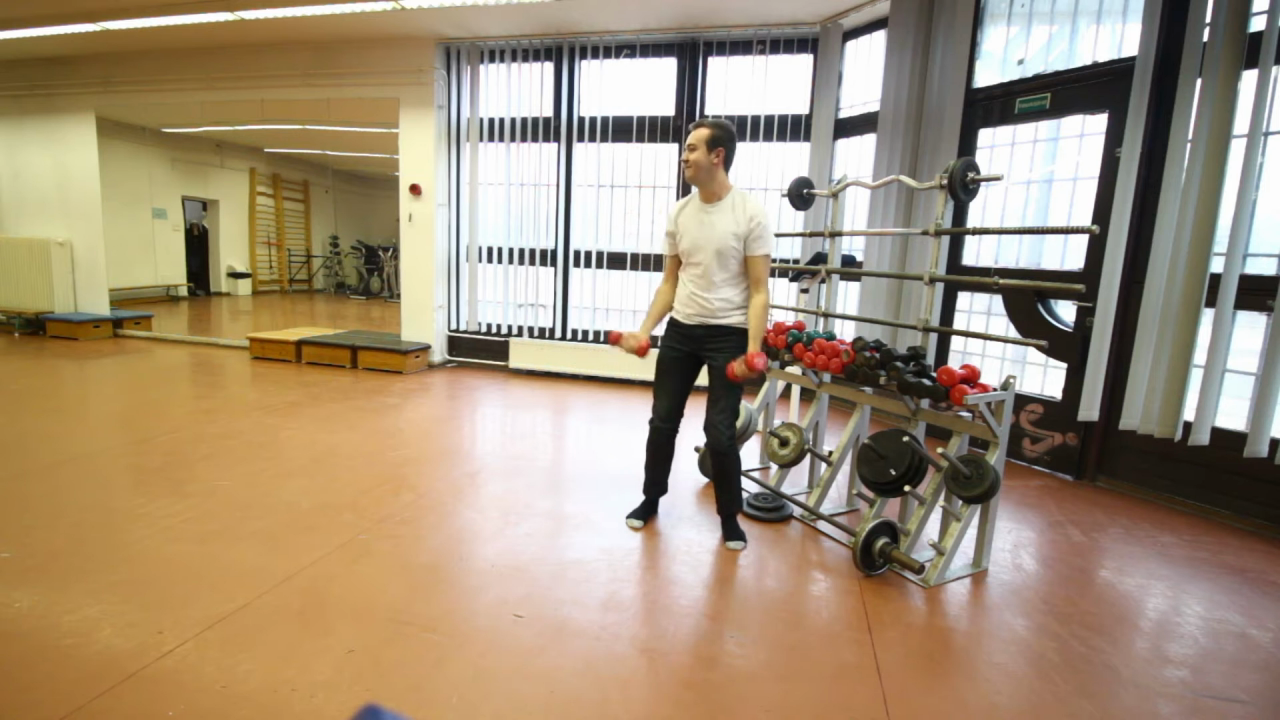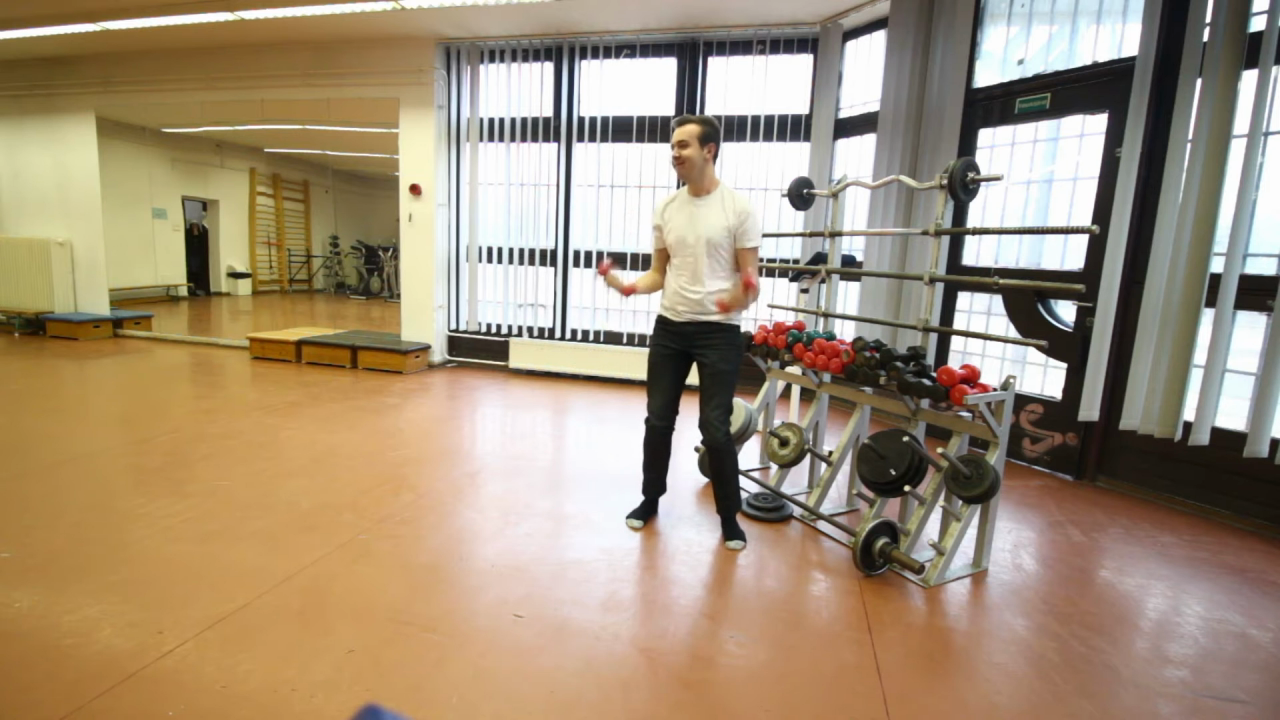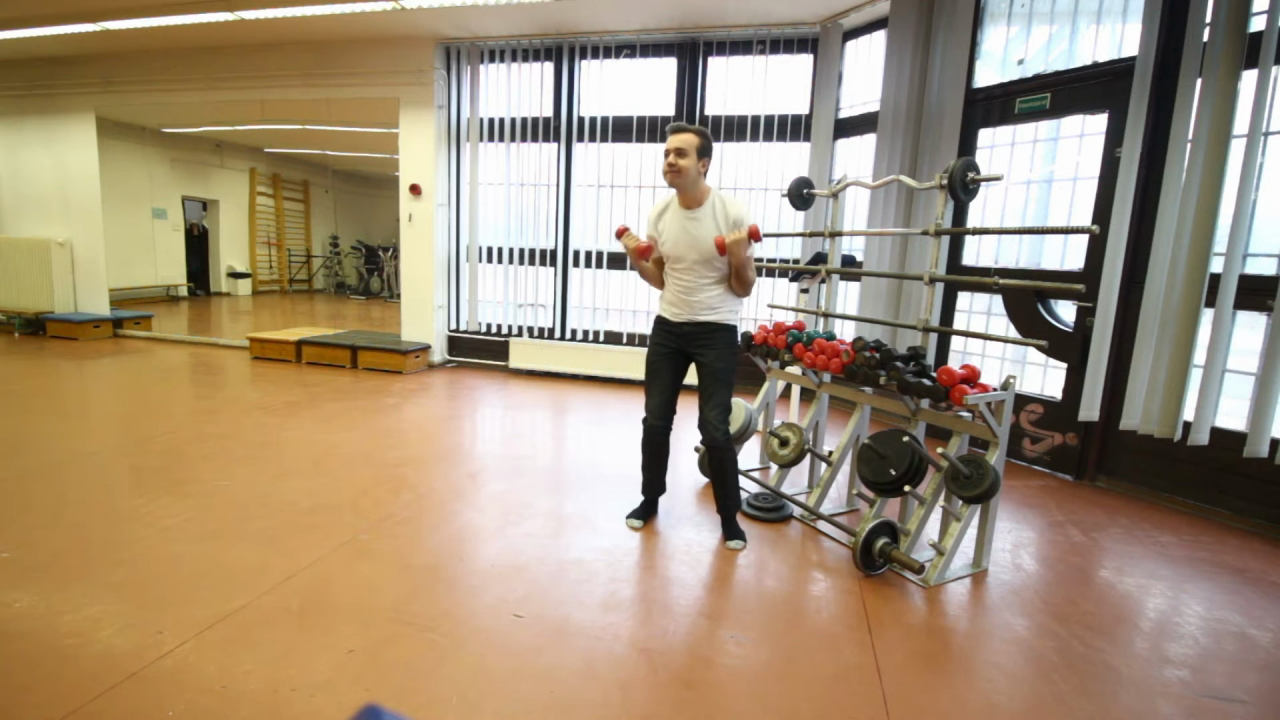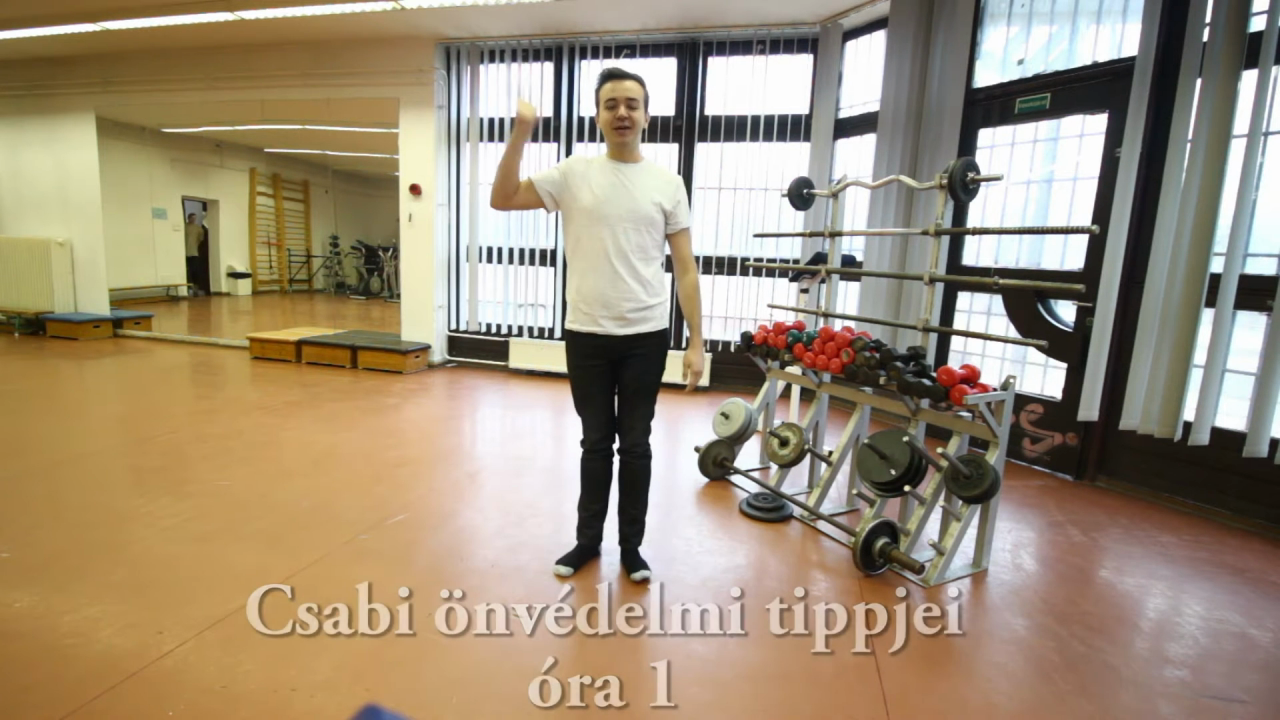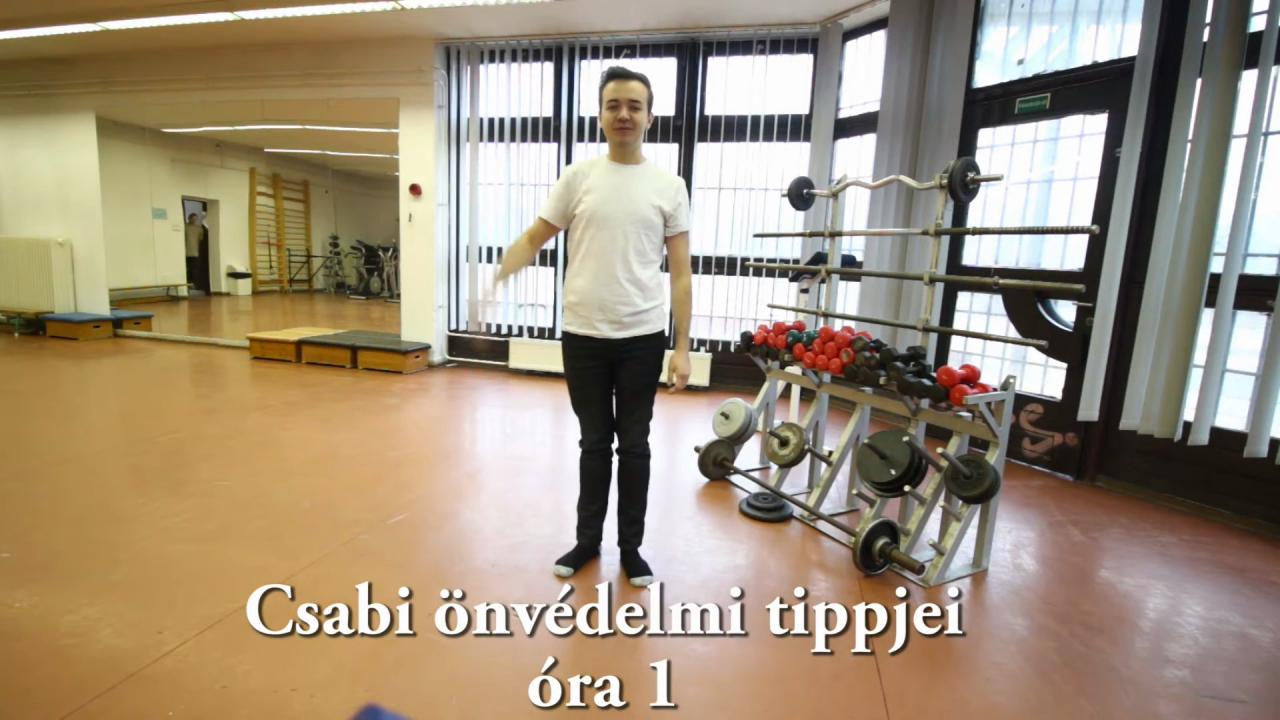
dt=0.7s
person 1, frame 1
left shoulder: (750, 214)
right shoulder: (679, 212)
left elbow: (758, 291)
right elbow: (670, 282)
left wrist: (754, 348)
right wrist: (644, 330)
left hip: (728, 335)
right hip: (681, 331)
left knee: (719, 433)
right knee: (663, 421)
left ankle: (729, 518)
right ankle: (651, 499)
person 1, frame 2
left shoulder: (737, 208)
right shoulder: (667, 208)
left elbow: (749, 277)
right elbow: (659, 272)
left wrist: (742, 296)
right wrist: (628, 287)
left hip: (718, 329)
right hip: (670, 326)
left knee: (715, 428)
right knee: (658, 419)
left ankle: (729, 517)
right ankle: (650, 499)
person 1, frame 3
left shoulder: (731, 213)
right shoulder: (659, 215)
left elbow: (743, 288)
right elbow: (659, 279)
left wrist: (739, 257)
right wrist: (637, 260)
left hip: (715, 330)
right hip: (668, 326)
left knee: (714, 428)
right knee: (656, 420)
left ankle: (729, 516)
right ankle: (650, 498)
person 1, frame 4
left shoulder: (667, 183)
right shoulder: (574, 173)
left elbow: (685, 269)
right elbow: (502, 199)
left wrist: (696, 344)
right wrist: (521, 132)
left hip: (645, 336)
right hip: (586, 334)
left knee: (635, 443)
right knee: (595, 441)
left ankle: (631, 546)
right ankle: (587, 539)
person 1, frame 5
left shoulder: (668, 185)
right shoulder: (578, 177)
left elbow: (679, 270)
right elbow: (534, 237)
left wrist: (682, 346)
right wrist: (498, 279)
left hip: (641, 338)
right hip: (583, 336)
left knee: (634, 445)
right knee: (593, 443)
left ankle: (631, 546)
right ankle: (587, 540)
